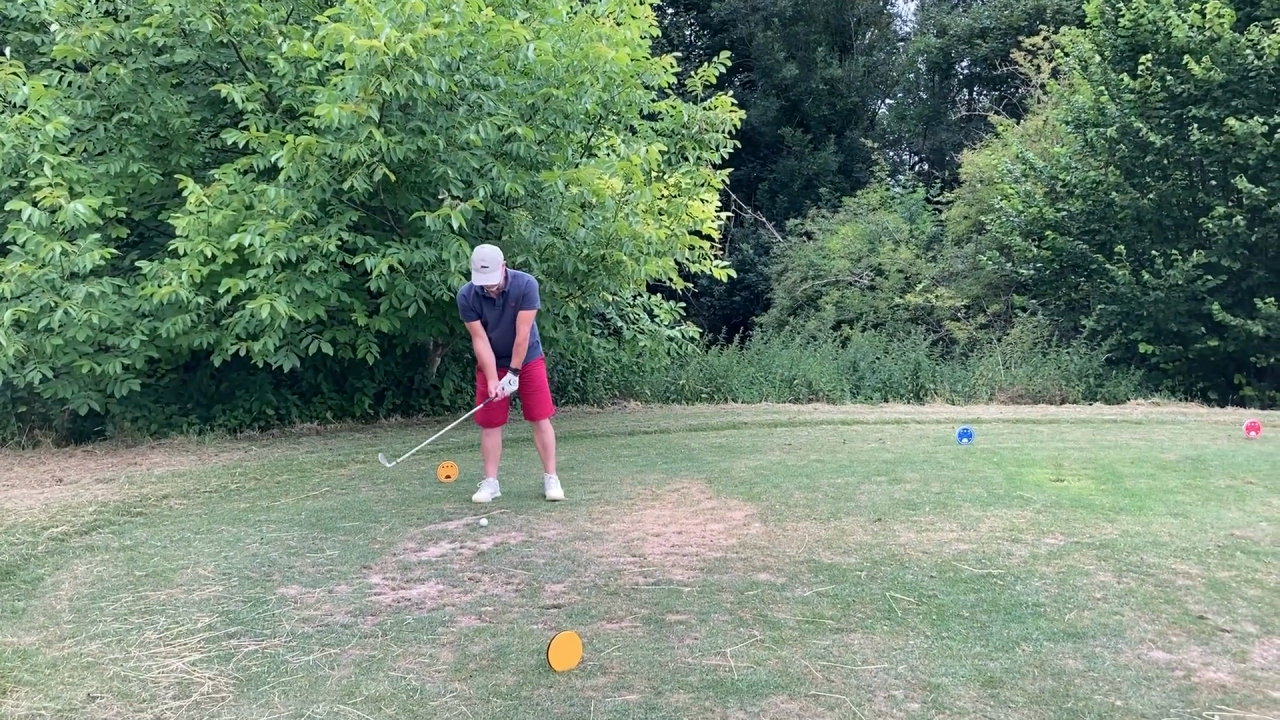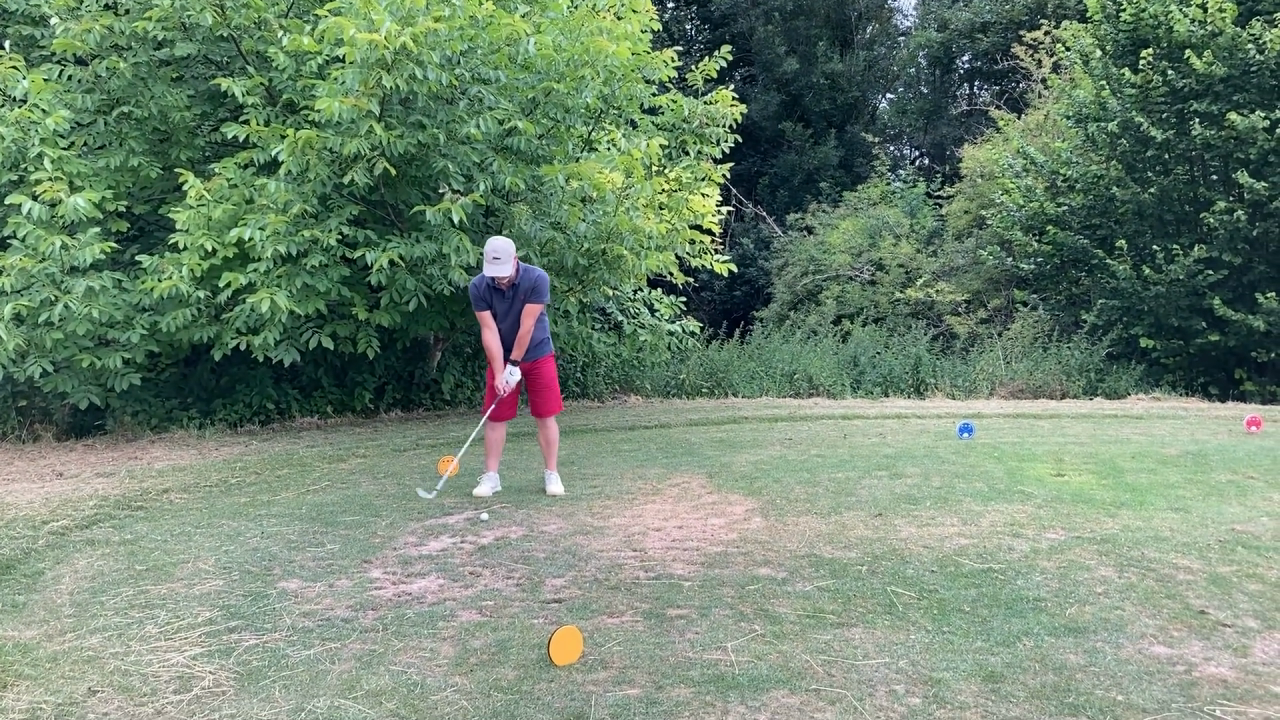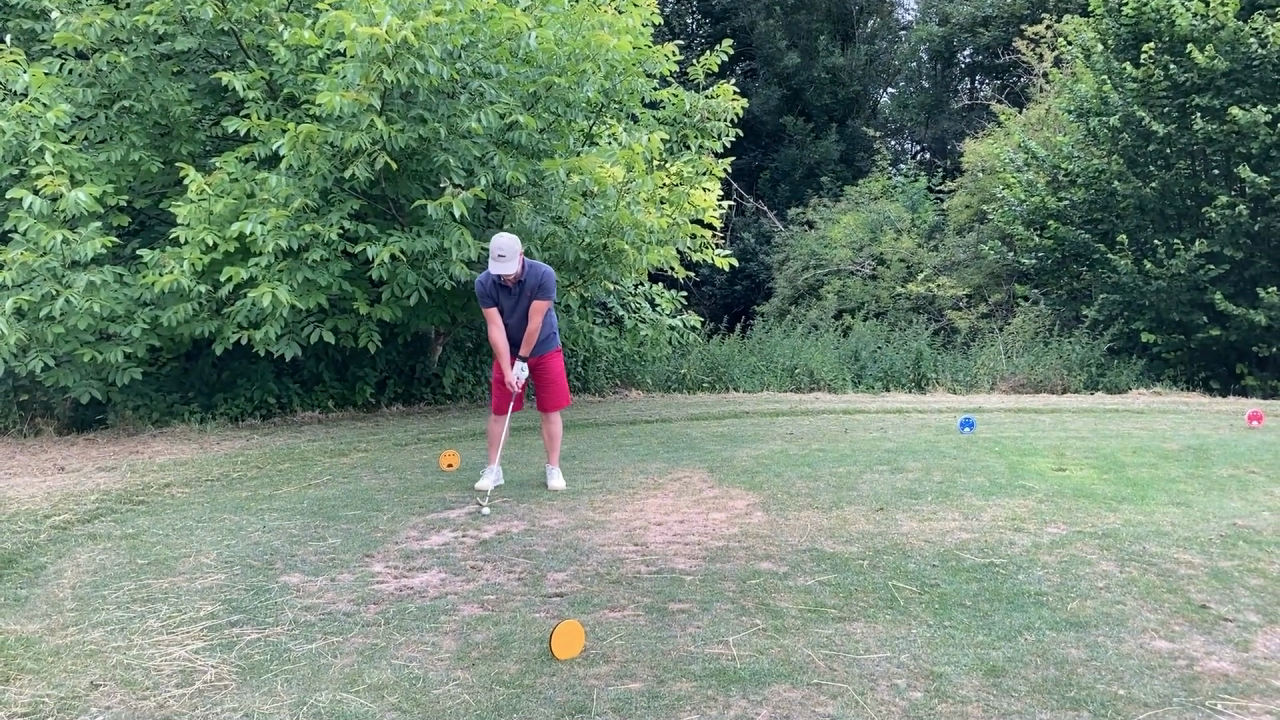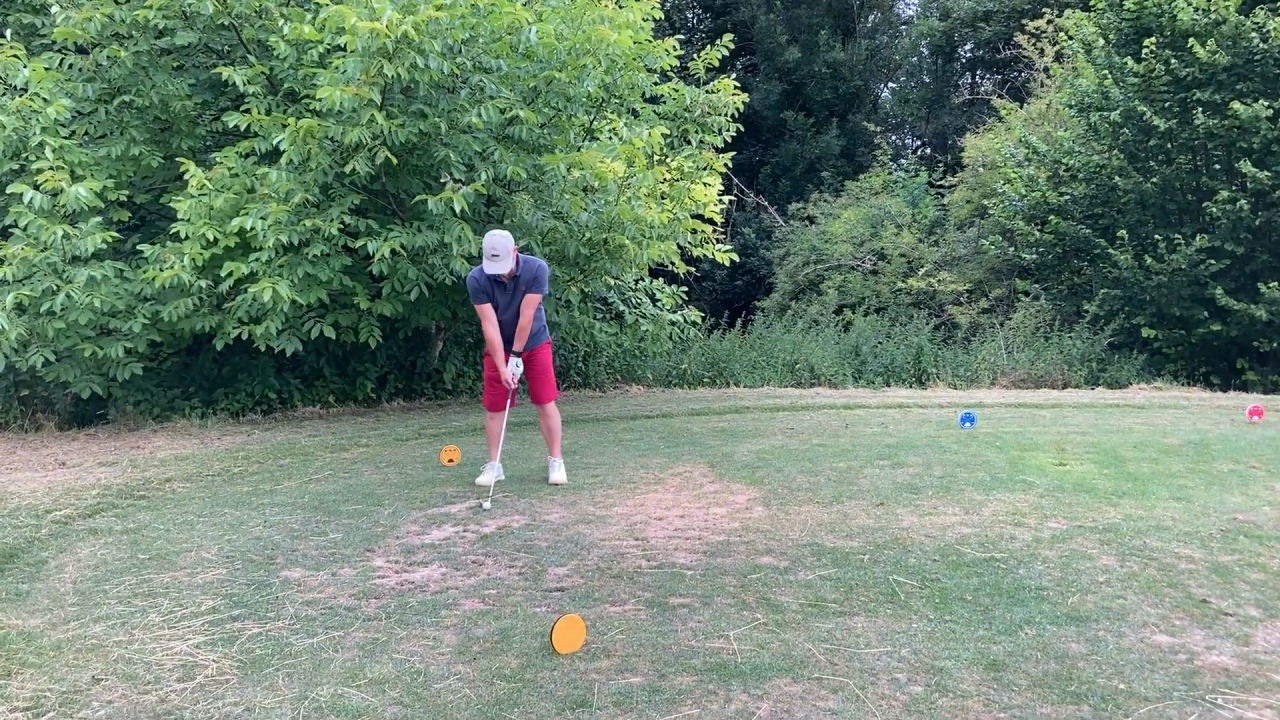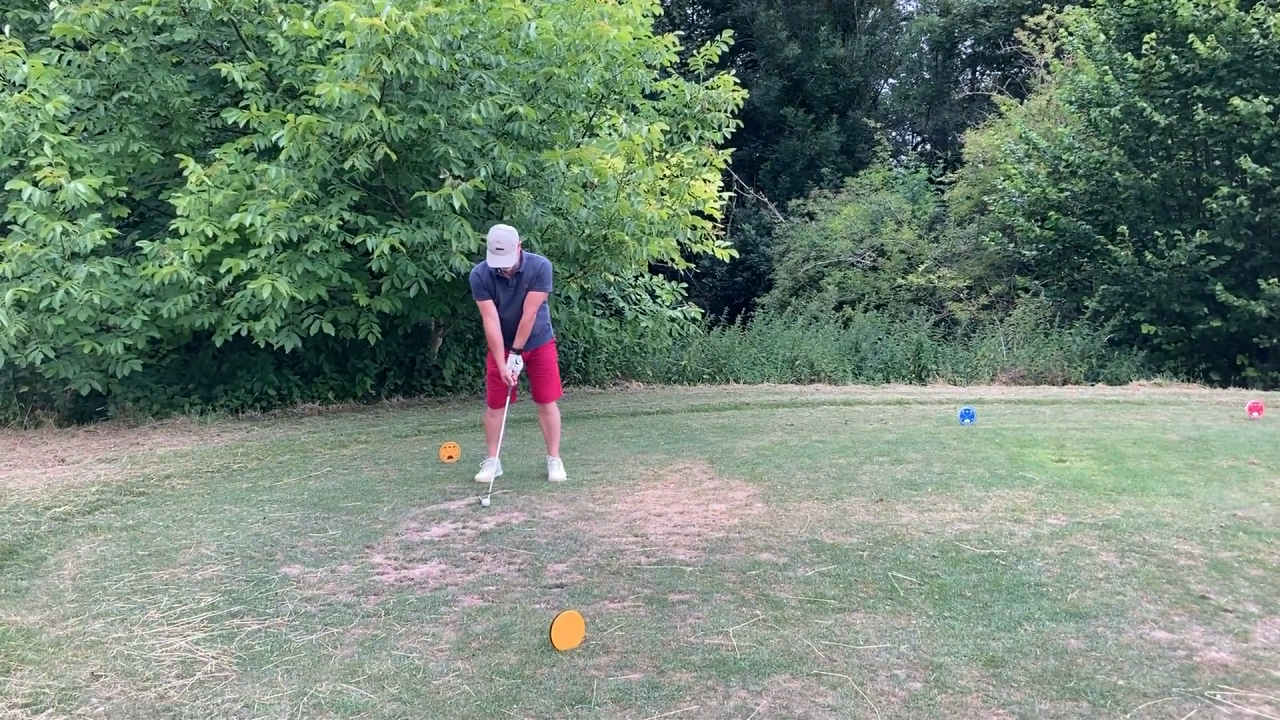
dt=0.3s
person 1, frame 1
left shoulder: (526, 284)
right shoulder: (466, 296)
left elbow: (523, 333)
right elbow: (480, 340)
left wrist: (514, 373)
right wrist: (492, 380)
left hip: (528, 360)
right hip: (491, 364)
left knee: (540, 419)
right knee: (490, 423)
left ankle: (551, 478)
right ankle: (490, 482)
person 1, frame 2
left shoulder: (537, 279)
right shoulder: (478, 286)
left elbow: (527, 326)
right elbow: (489, 331)
left wrist: (514, 365)
right wrist: (500, 372)
left hip: (538, 355)
right hip: (500, 357)
left knee: (545, 416)
right knee: (496, 417)
left ankle: (551, 474)
right ankle: (491, 476)
person 1, frame 3
left shoulder: (544, 275)
right shoulder: (484, 283)
left elbow: (535, 323)
right elbow: (496, 328)
left wrist: (523, 360)
right wrist: (507, 370)
left hip: (545, 350)
right hip: (507, 352)
left knee: (550, 410)
right knee: (499, 411)
left ankle: (553, 468)
right ankle: (493, 469)
person 1, frame 4
left shoulder: (537, 269)
right shoulder: (476, 278)
left elbow: (527, 317)
right elbow: (489, 324)
left wrist: (516, 356)
right wrist: (502, 366)
left hip: (535, 344)
right hip: (499, 348)
left knee: (546, 403)
right knee: (494, 407)
left ankle: (556, 462)
right ankle: (493, 465)
person 1, frame 5
left shoulder: (541, 267)
right shoulder: (479, 275)
left elbow: (530, 314)
right elbow: (490, 321)
left wrist: (517, 352)
right wrist: (502, 362)
left hip: (539, 343)
right hip: (501, 346)
left knee: (547, 401)
right knee: (495, 404)
left ankle: (554, 460)
right ankle: (492, 461)
